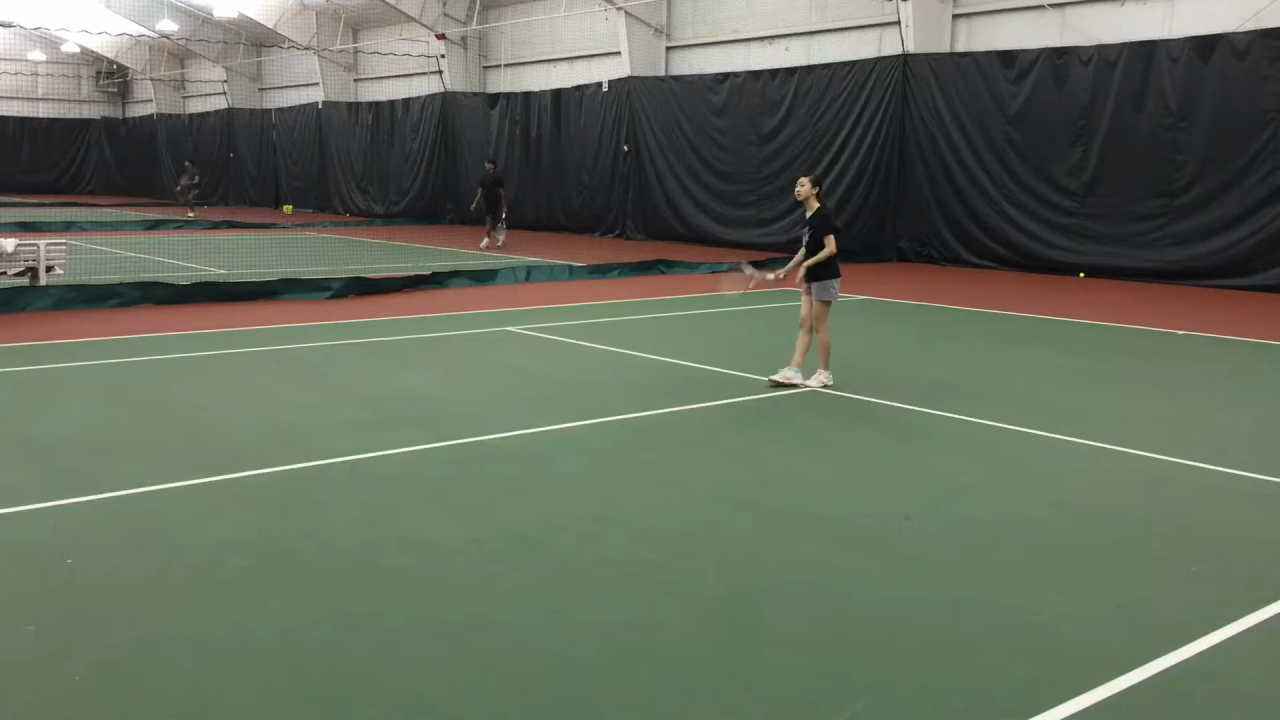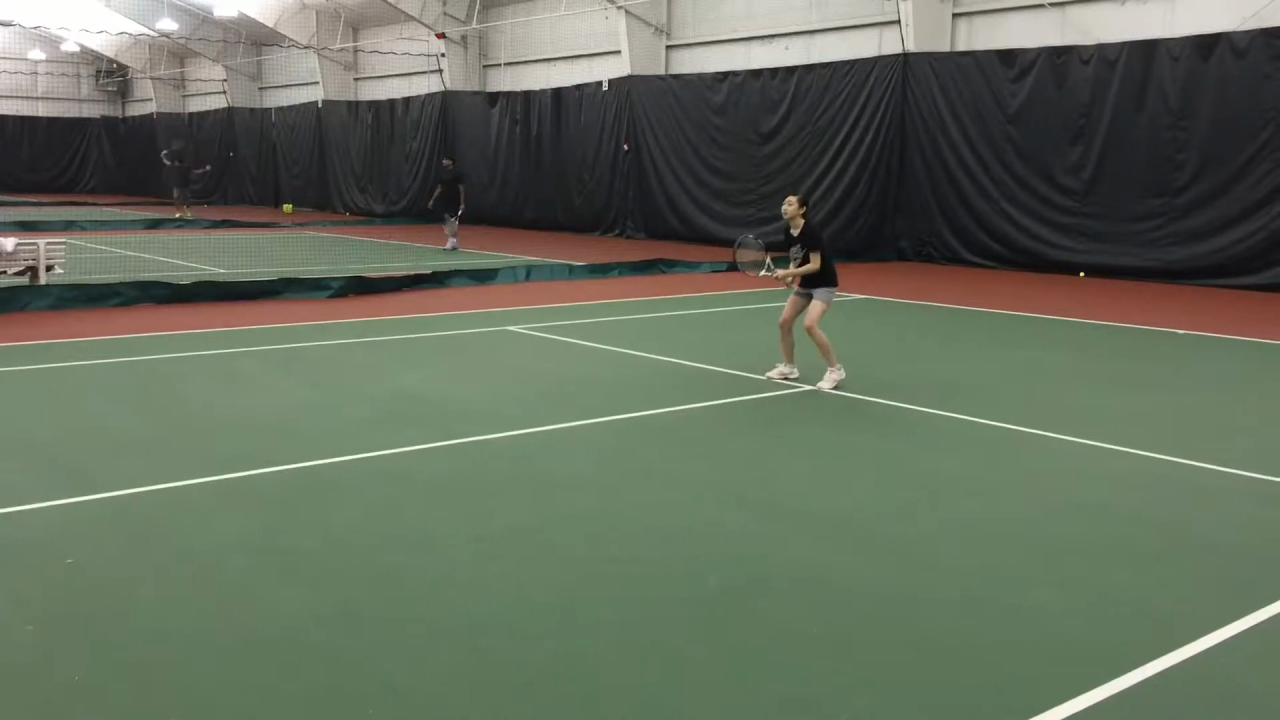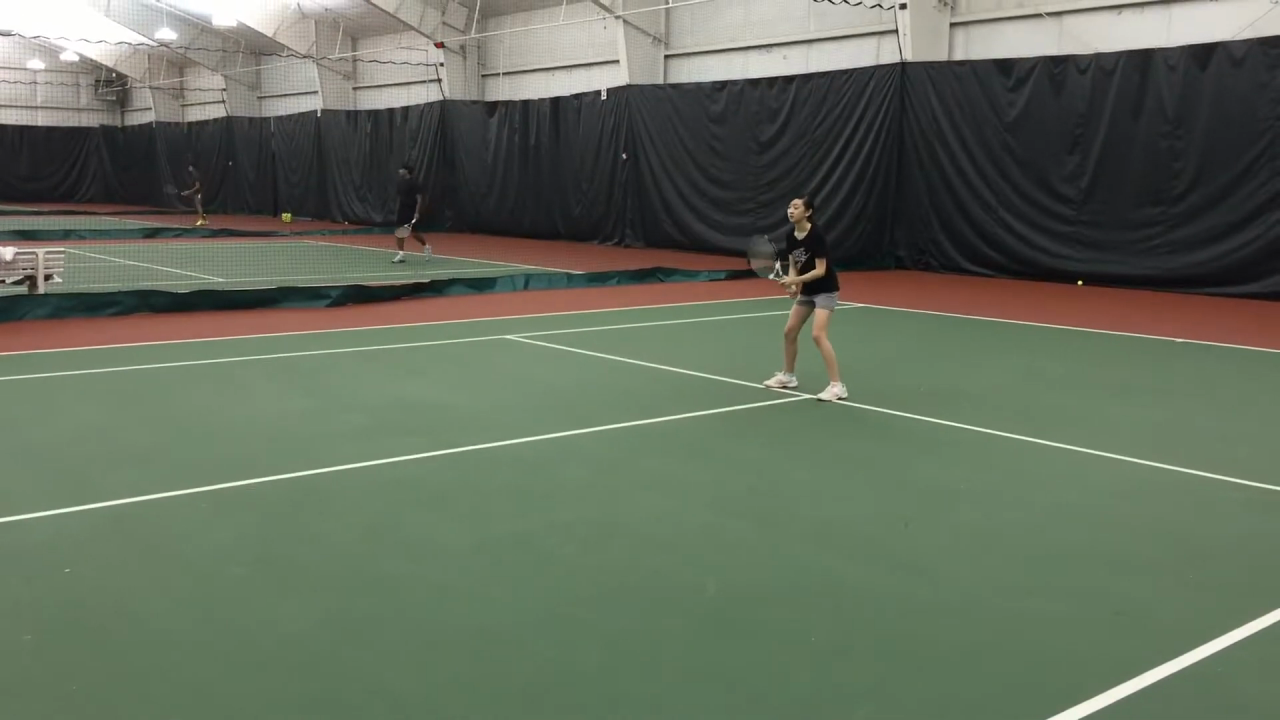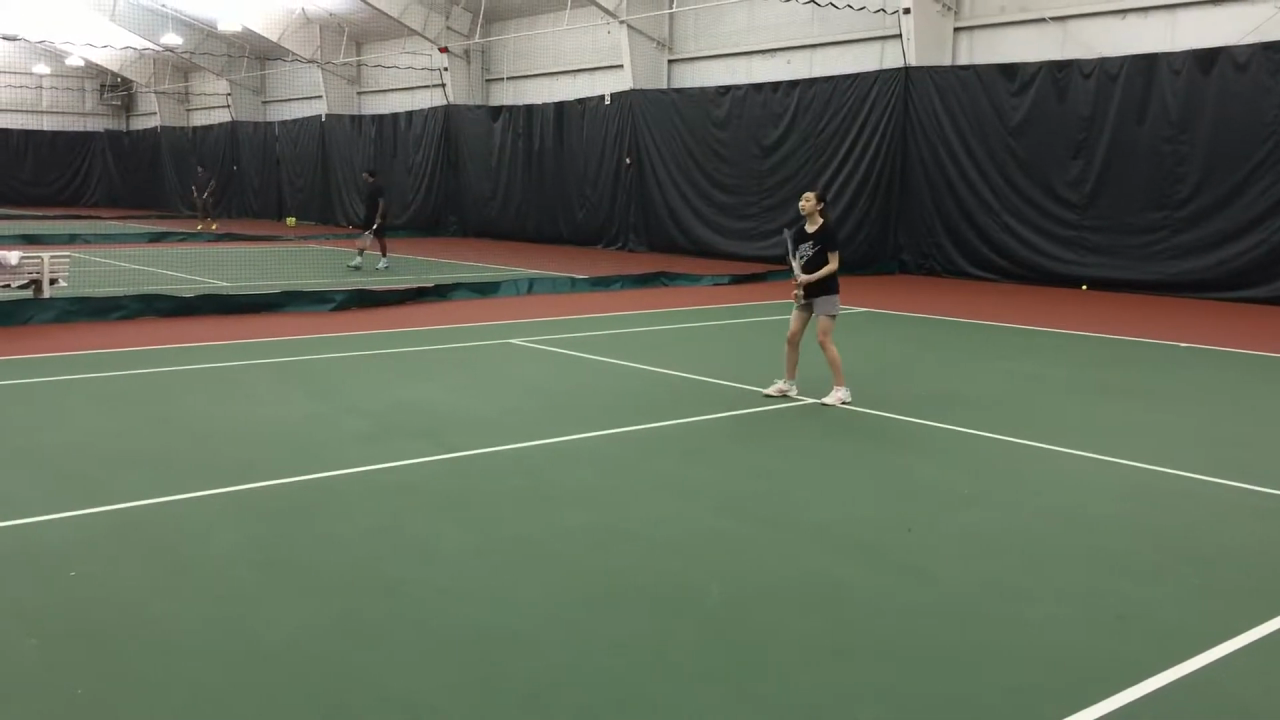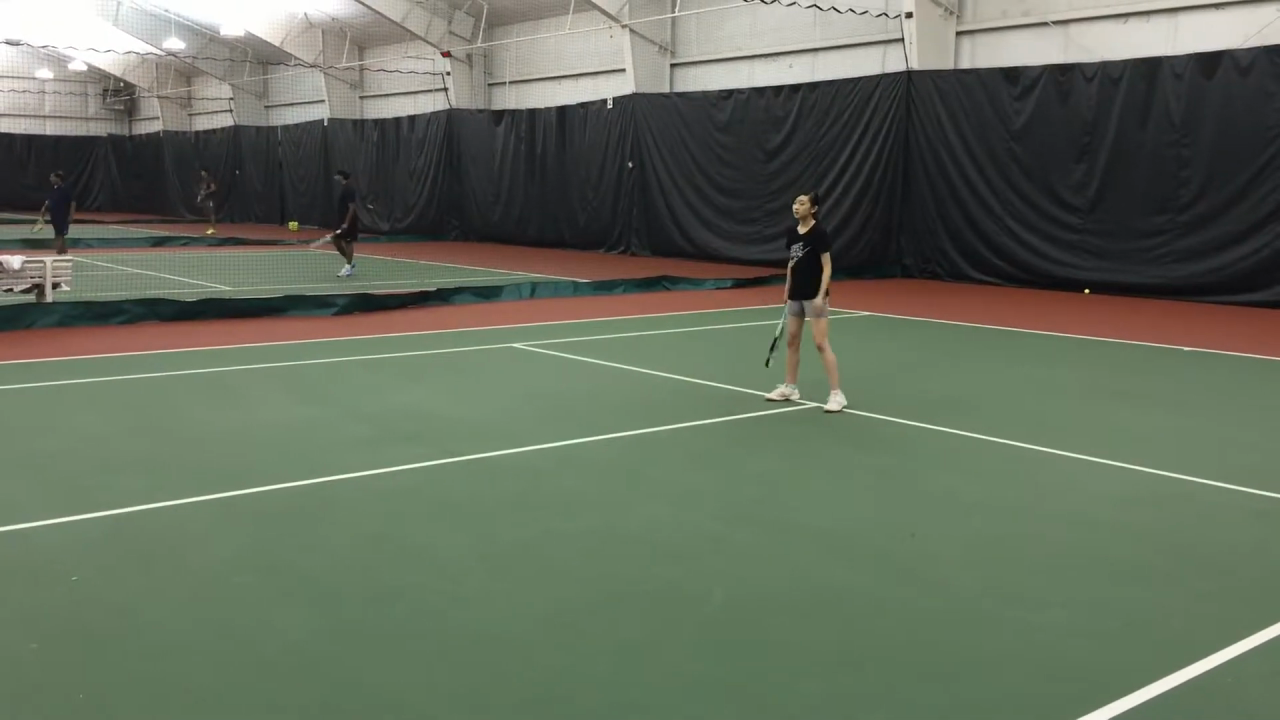
dt=1s
person 1, frame 1
left shoulder: (822, 215)
right shoulder: (808, 215)
left elbow: (831, 249)
left wrist: (806, 265)
right wrist: (787, 268)
left hip: (825, 276)
right hip: (812, 277)
left knee: (818, 325)
right knee: (804, 324)
left ankle: (824, 373)
right ankle: (793, 371)
person 1, frame 2
left shoulder: (810, 231)
right shoulder: (788, 232)
left elbow: (815, 265)
left wrist: (788, 274)
right wrist: (790, 277)
left hip: (825, 283)
right hip: (805, 284)
left knee: (810, 325)
right knee: (784, 322)
left ankle: (835, 369)
right ankle: (789, 367)
person 1, frame 3
left shoulder: (816, 235)
right shoulder: (790, 236)
left elbow: (820, 270)
right elbow: (793, 266)
left wrist: (795, 281)
right wrist: (792, 285)
left hip: (825, 290)
right hip: (807, 290)
left knee: (818, 335)
right knee: (789, 331)
left ankle: (837, 385)
right ankle: (788, 375)
person 1, frame 4
left shoulder: (827, 230)
right shoulder: (799, 233)
left elbow: (834, 265)
right elbow: (799, 264)
left wrist: (811, 278)
right wrist: (798, 286)
left hip: (826, 292)
right hip: (806, 293)
left knee: (824, 340)
right knee: (792, 337)
left ankle: (841, 389)
right ankle: (788, 383)
person 1, frame 5
left shoulder: (819, 233)
right shoulder: (792, 233)
left elbow: (827, 267)
left wrist: (821, 295)
right wrist: (787, 290)
left hip: (814, 295)
right hip: (797, 295)
left knee: (821, 343)
right knee: (792, 340)
left ankle: (836, 394)
right ankle: (790, 387)
